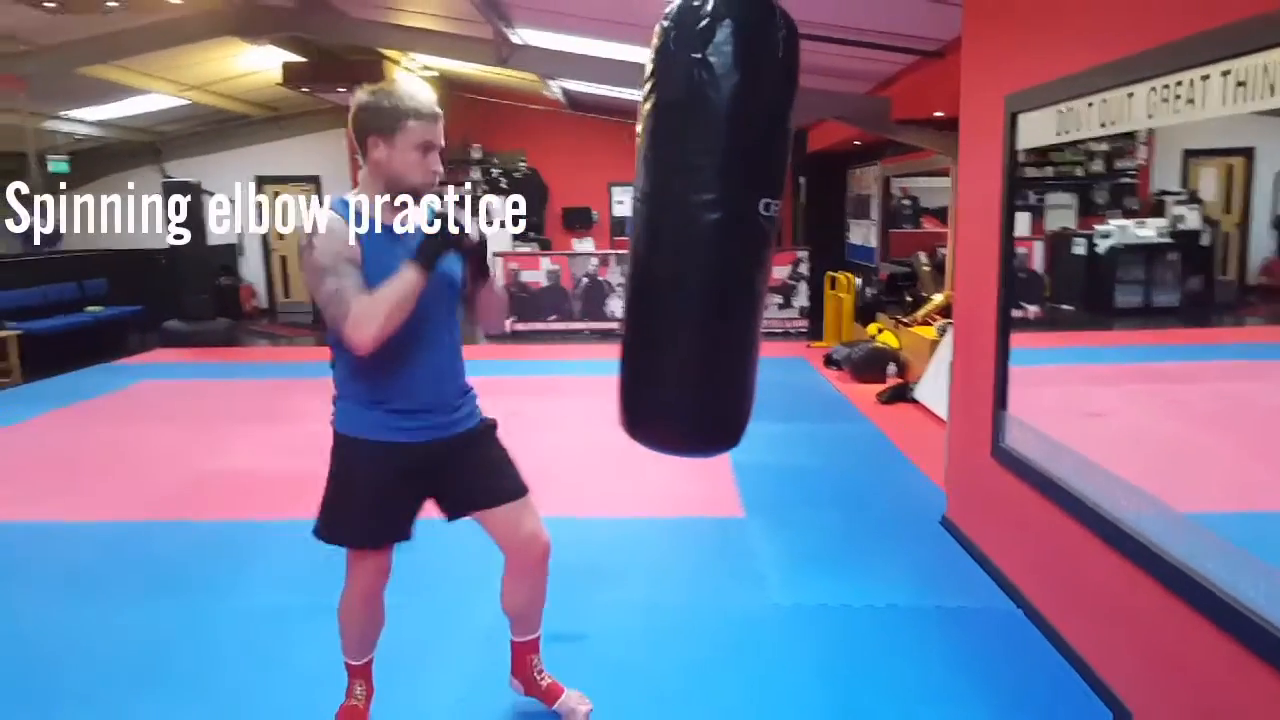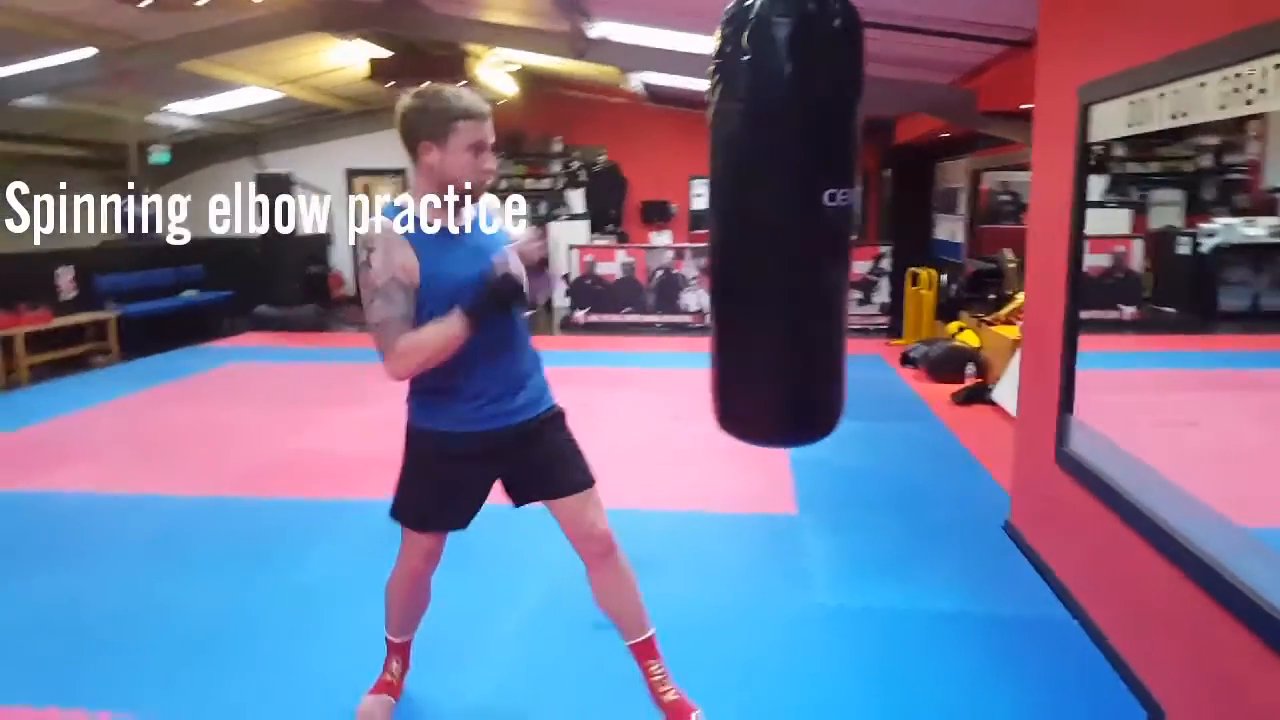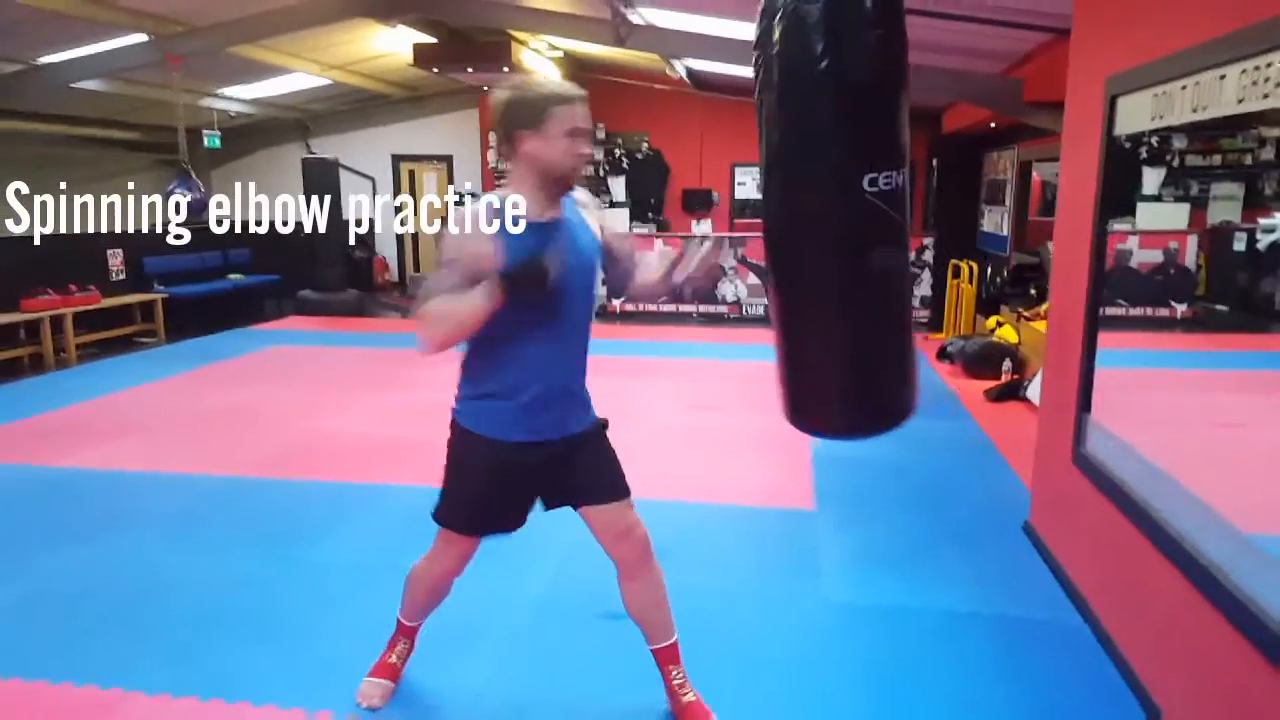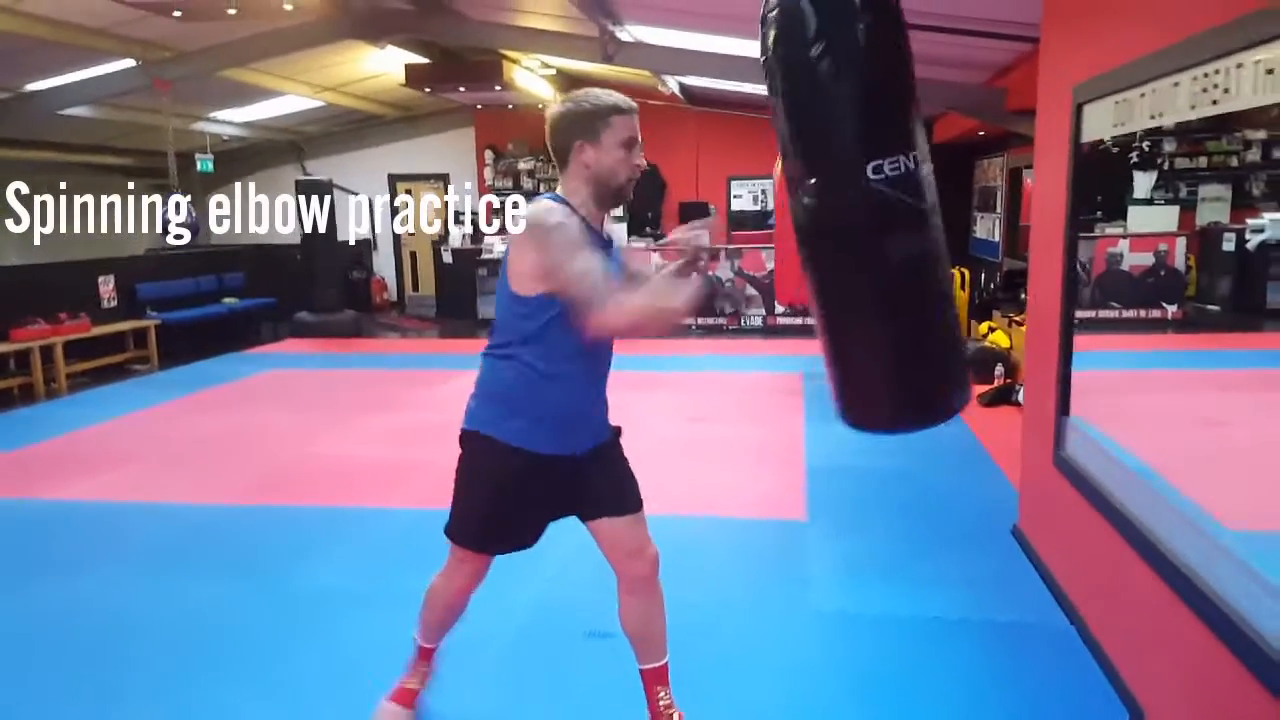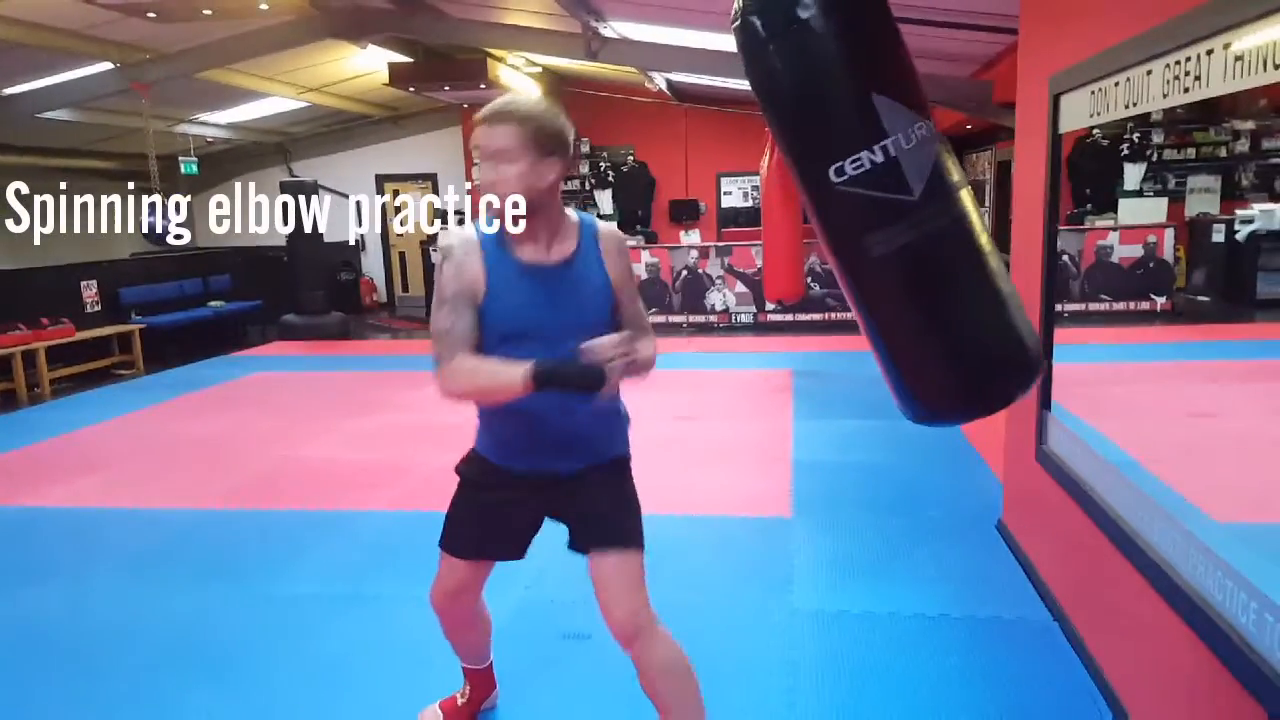
dt=0.5s
person 1, frame 1
left shoulder: (435, 220)
right shoulder: (332, 231)
right elbow: (362, 332)
left wrist: (476, 268)
right wrist: (424, 258)
left hip: (459, 426)
right hip: (374, 439)
left knee: (531, 544)
right knee: (367, 575)
person 1, frame 2
right shoulder: (389, 241)
right elbow: (397, 357)
left wrist: (531, 271)
right wrist: (477, 307)
left hip: (529, 414)
right hip: (445, 431)
left knee: (597, 538)
right knee: (418, 556)
right ankle: (394, 667)
person 1, frame 3
left shoulder: (579, 212)
right shoulder: (478, 227)
left elbow: (630, 270)
right elbow: (435, 331)
left wrist: (668, 275)
right wrist: (505, 284)
left hip: (572, 425)
right hip: (492, 431)
left knee: (633, 546)
right knee: (449, 556)
right ankle: (398, 648)
person 1, frame 4
left shoulder: (593, 230)
right shoulder: (555, 229)
left elbow: (642, 283)
right elbow: (615, 315)
left wrist: (672, 277)
right wrist: (695, 291)
left hip: (585, 437)
right hip: (512, 438)
left knee: (639, 563)
right knee: (467, 567)
right ankle: (420, 666)
person 1, frame 5
left shoulder: (605, 243)
right shoulder: (468, 253)
left elbow: (638, 340)
right elbow: (453, 375)
left wrist: (629, 356)
right wrist: (546, 373)
left hip: (595, 459)
right hip: (503, 460)
left knee: (632, 620)
right knee: (451, 593)
